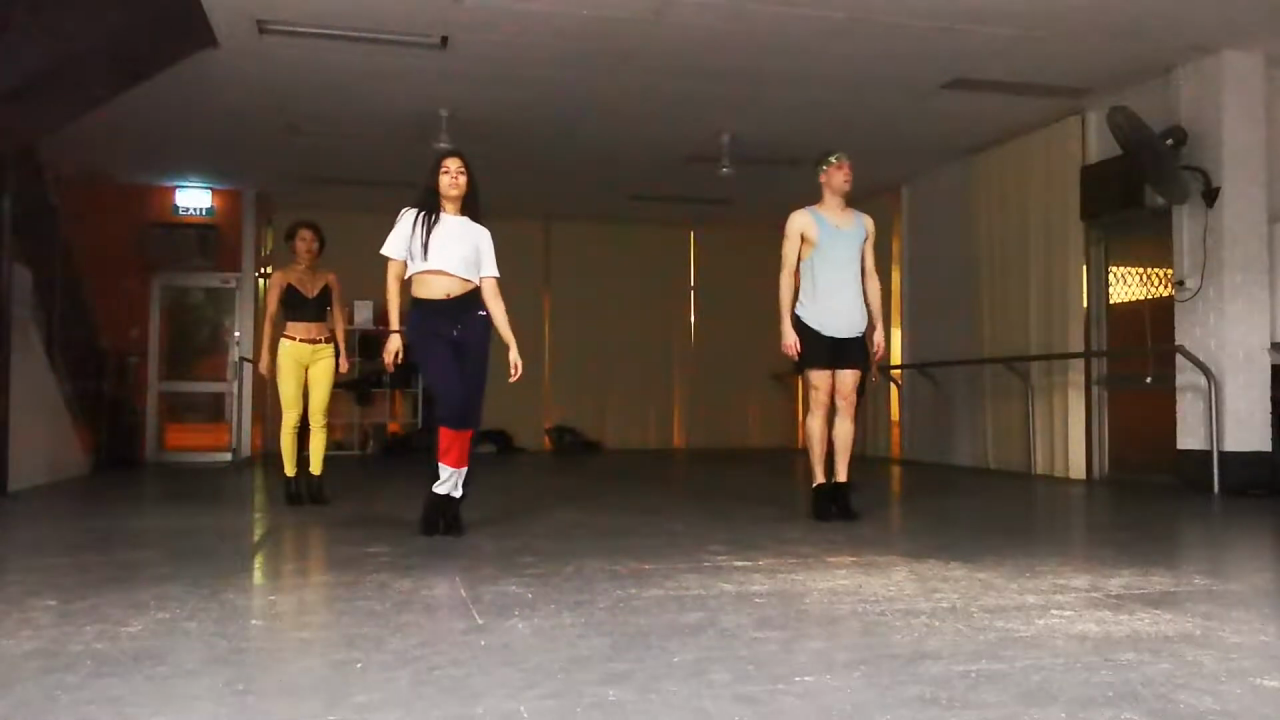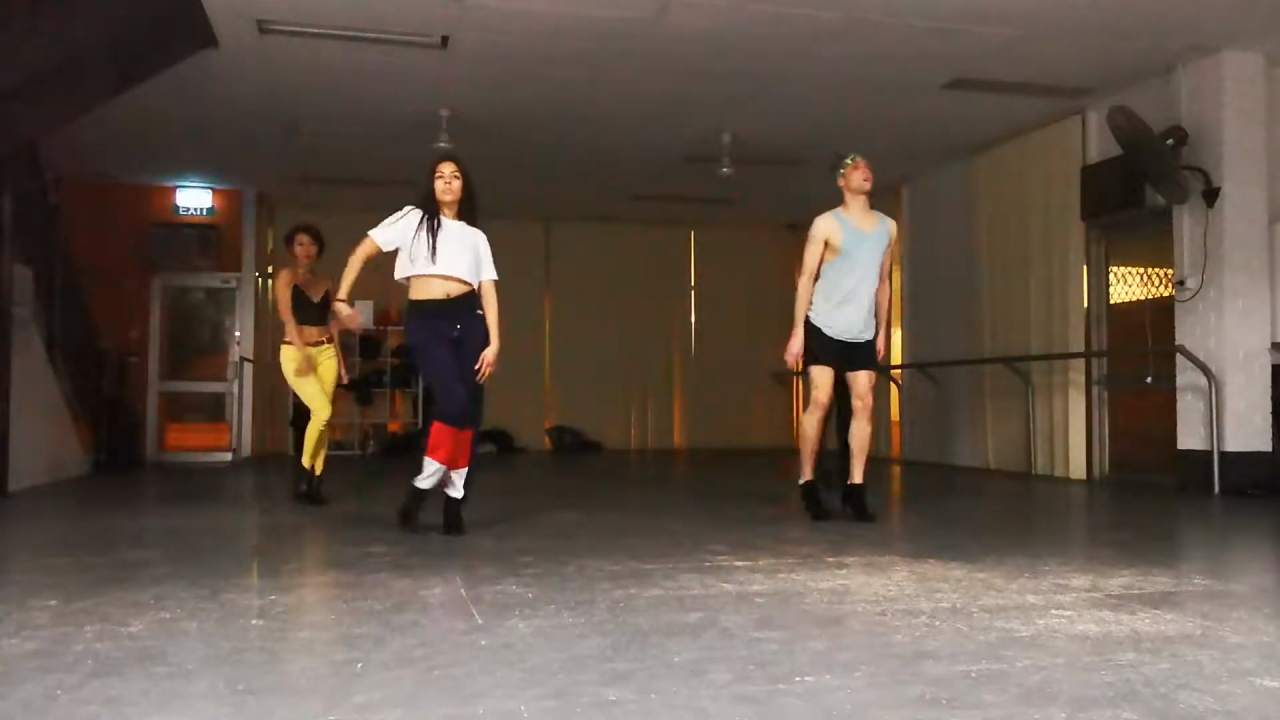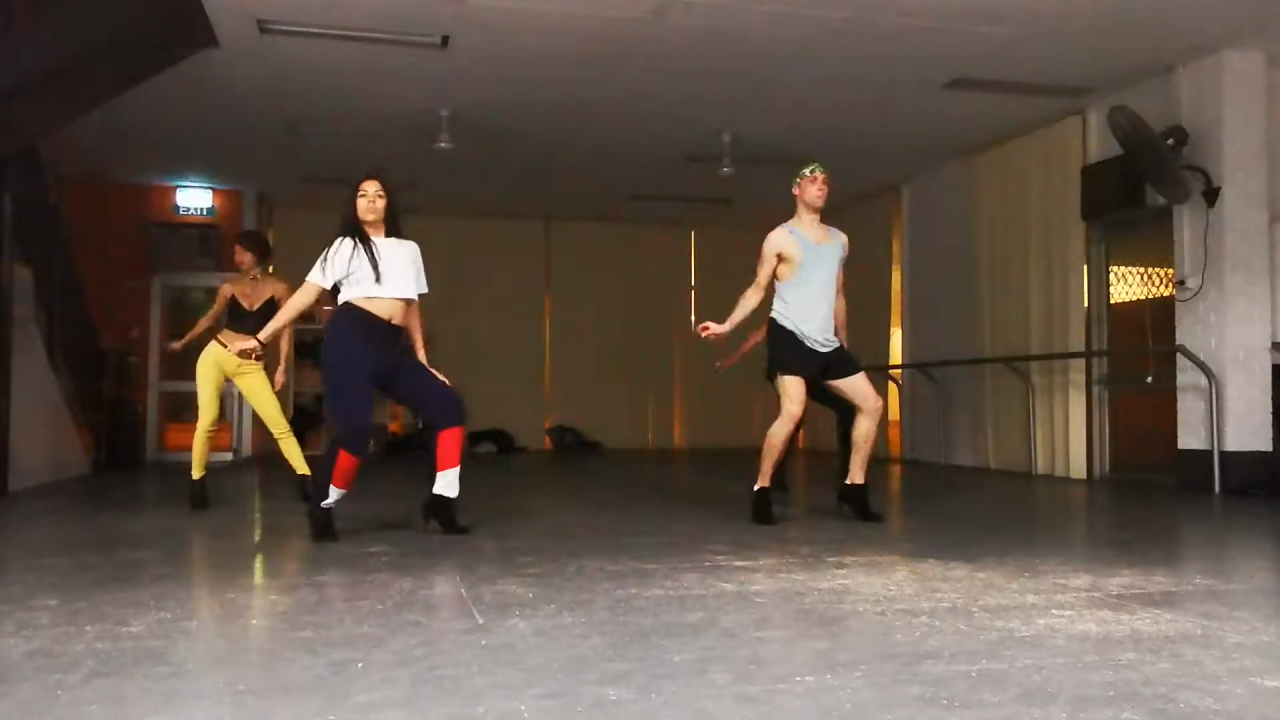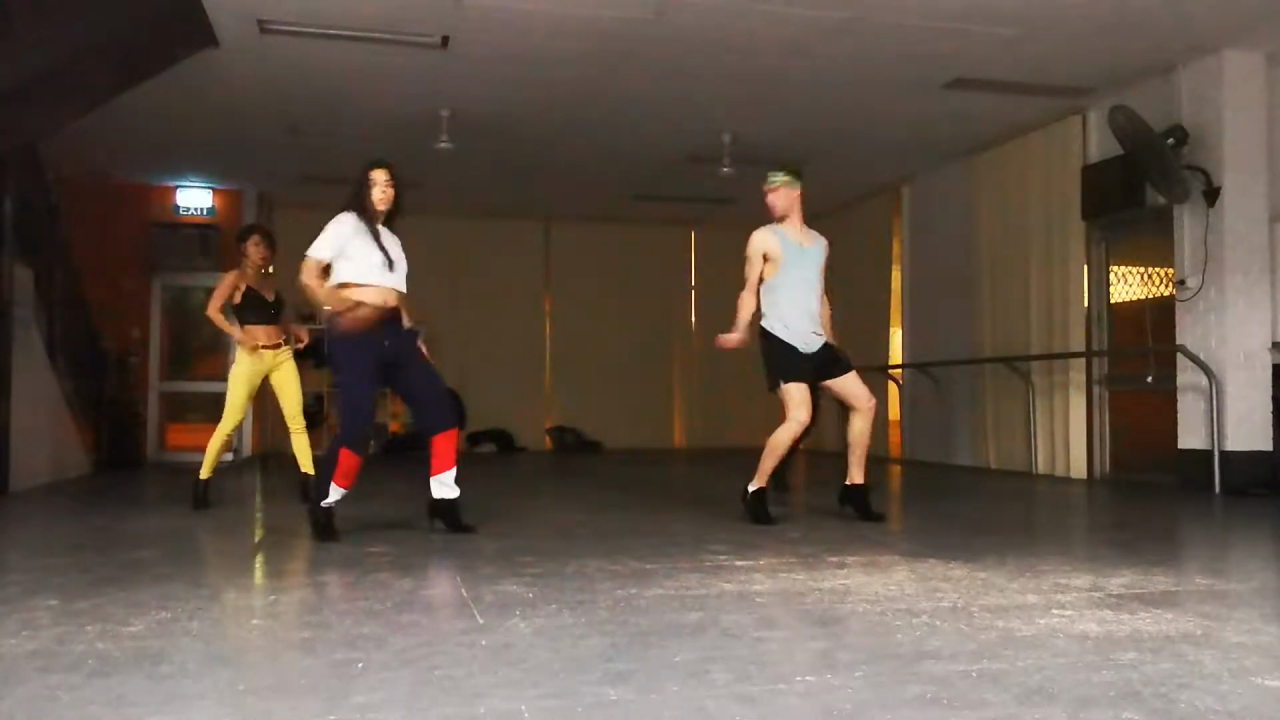
dt=1s
person 1, frame 1
left shoulder: (479, 233)
right shoulder: (413, 218)
left elbow: (491, 292)
right elbow: (394, 276)
left wrist: (512, 344)
right wrist: (394, 331)
left hip: (470, 319)
right hip: (426, 321)
left knee: (468, 410)
right knee: (452, 401)
left ankle: (452, 499)
right ankle: (441, 490)
person 1, frame 2
left shoulder: (476, 236)
right shoulder: (413, 218)
left elbow: (489, 293)
right elbow: (362, 252)
left wrist: (494, 341)
right wrist: (342, 298)
left hip: (468, 320)
right hip: (426, 320)
left knee: (468, 409)
right knee: (454, 400)
left ankle: (453, 499)
right ankle: (422, 484)
person 1, frame 3
left shoulder: (409, 249)
right shoulder: (347, 246)
right elbow: (306, 294)
left wrist: (422, 360)
right wrist: (260, 337)
left hip: (393, 348)
right hip: (351, 339)
left knee: (448, 406)
right knee: (355, 430)
left ankle: (441, 501)
right ankle: (322, 507)
person 1, frame 4
left shoulder: (392, 238)
right shoulder: (348, 224)
right elbow: (309, 273)
left wrist: (413, 338)
right wrist: (340, 307)
left hip: (393, 333)
right hip: (356, 334)
left knee: (438, 409)
right knee: (356, 422)
left ankle: (443, 500)
right ankle: (323, 507)
person 2, frame 1
left shoulder: (865, 223)
right shoulder: (802, 220)
left elbow: (870, 276)
right elbow: (787, 273)
left wrist: (878, 325)
right wrist: (786, 324)
left hip: (853, 328)
right hip: (814, 326)
left knee: (846, 404)
right knee: (819, 403)
left ankle: (841, 485)
right ankle: (820, 486)
person 2, frame 2
left shoulder: (889, 227)
right shoulder: (826, 224)
right elbow: (807, 278)
left wrist: (881, 329)
right wrist: (796, 332)
left hip: (863, 332)
right hip: (823, 327)
left knee: (864, 406)
right knee: (819, 402)
left ankle: (855, 489)
right ankle: (808, 483)
person 2, frame 3
left shoulder: (839, 239)
right shoulder: (779, 238)
right elbow: (757, 290)
left wrist: (842, 340)
right wrist: (725, 325)
left hip: (828, 342)
right hip: (790, 335)
left knee: (871, 404)
right knee: (792, 411)
left ankle: (854, 487)
right ankle: (761, 491)
person 2, frame 4
left shoulder: (819, 242)
right shoulder: (762, 239)
right elbow: (749, 292)
left wrist: (827, 338)
right wrist: (740, 330)
left hip: (818, 342)
right hip: (781, 341)
left knee: (865, 403)
right knee: (799, 417)
left ankle: (854, 487)
right ankle: (755, 490)
person 3, frame 1
left shoulder: (329, 278)
right shoulder: (280, 277)
left elbow: (337, 316)
right elbow: (270, 316)
left wrist: (343, 352)
right wrist: (265, 352)
left hip: (324, 350)
right hip: (291, 348)
left knee: (319, 418)
right knee: (292, 417)
left ankle: (315, 481)
right ankle: (291, 481)
person 3, frame 2
left shoulder: (324, 283)
right shoulder: (285, 276)
right elbow: (287, 315)
left wrist: (339, 361)
right wrist: (301, 350)
left hip: (324, 354)
right hip: (295, 353)
left knee: (323, 417)
right knee: (321, 412)
left ankle: (315, 481)
right ankle: (305, 469)
person 3, frame 3
left shoulder: (279, 288)
right shoulder: (230, 288)
left elbow: (286, 330)
right elbow: (211, 317)
left wrist: (283, 367)
right wrist: (182, 342)
left hip: (250, 366)
right hip: (215, 356)
left knee: (279, 424)
right knee: (207, 421)
left ankle: (306, 479)
right ankle: (197, 483)
person 3, frame 4
left shoulder: (271, 282)
right shoulder: (234, 278)
right elbow: (212, 310)
left wrist: (296, 331)
right wrist: (237, 333)
left hip: (282, 355)
right hip: (251, 358)
left knee: (296, 419)
right knee: (230, 421)
left ankle: (310, 480)
right ankle: (202, 481)
